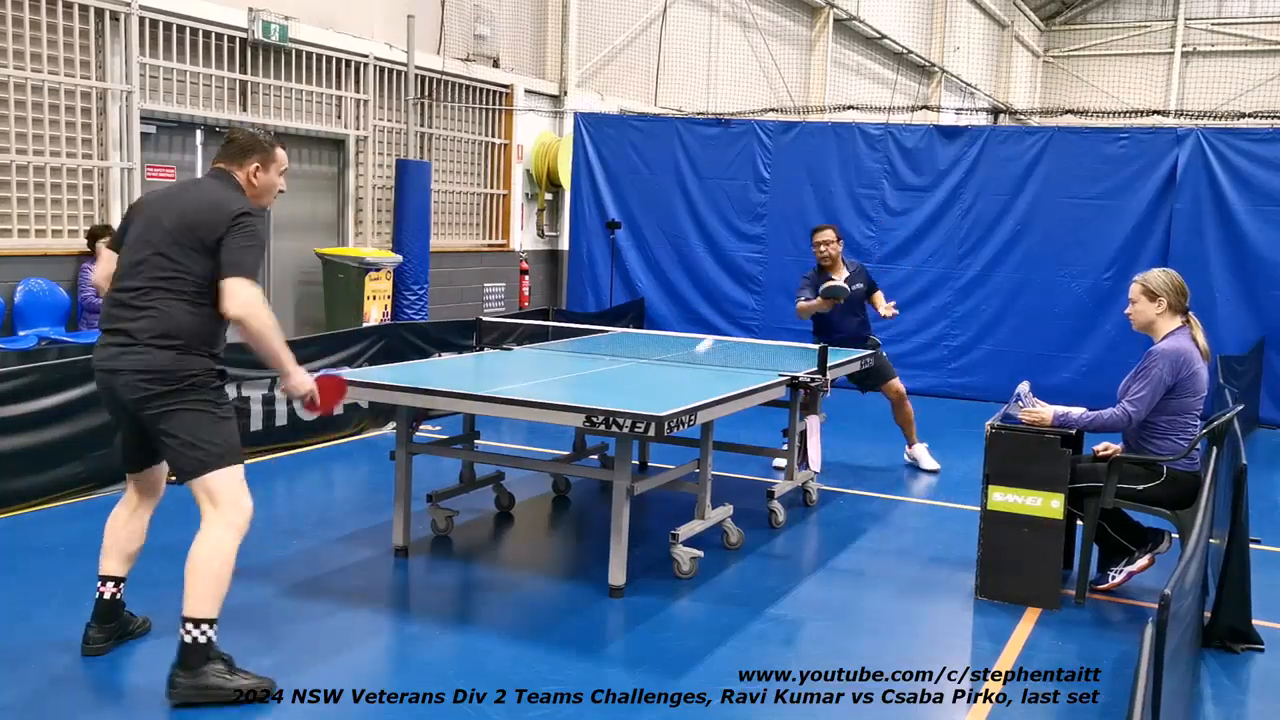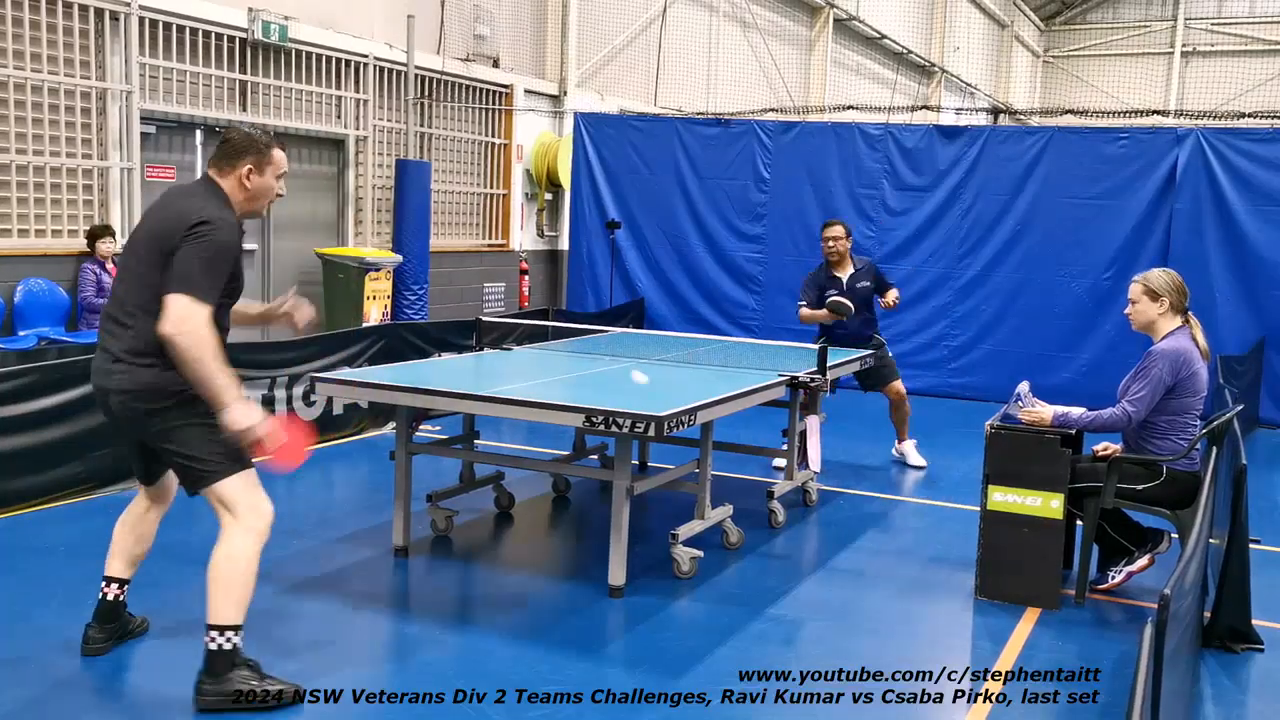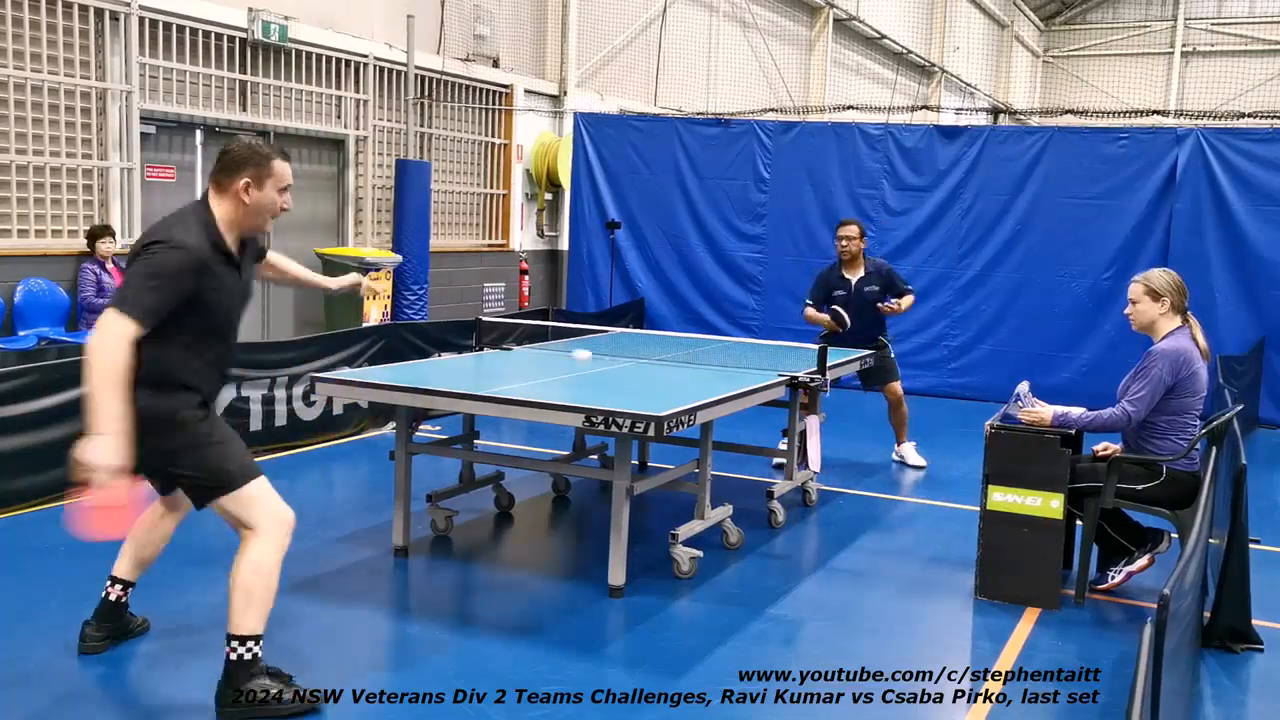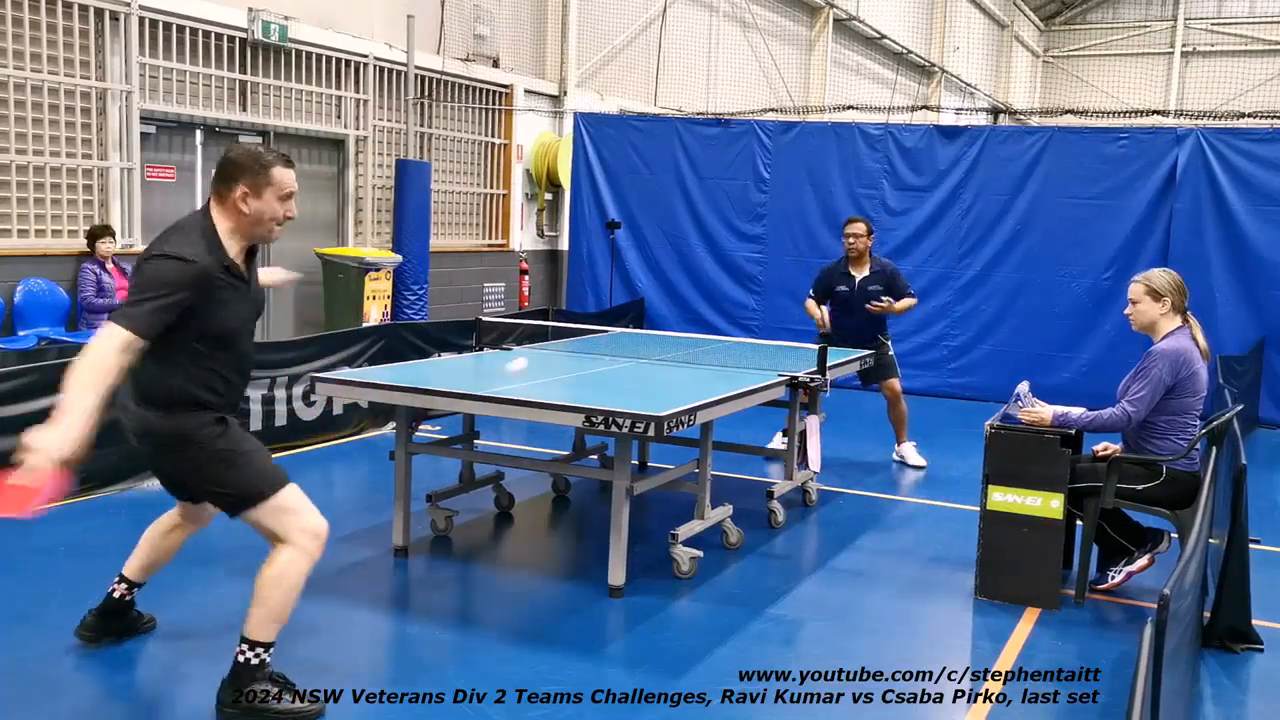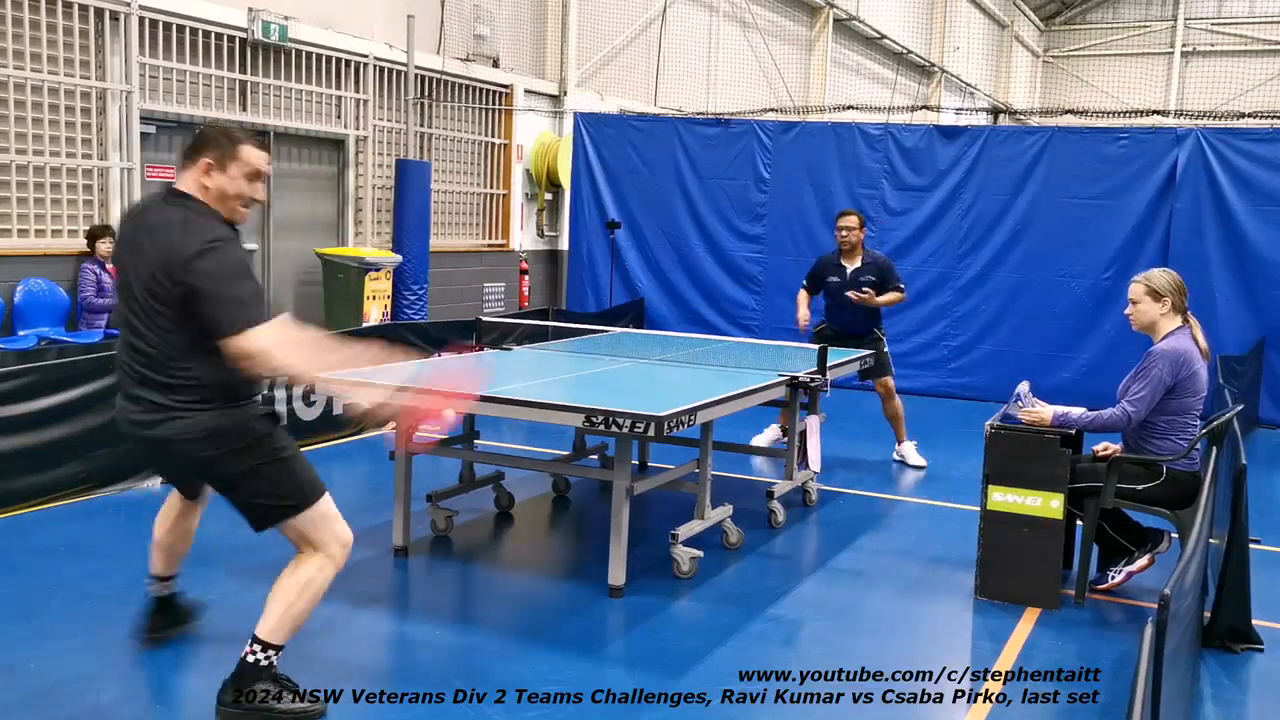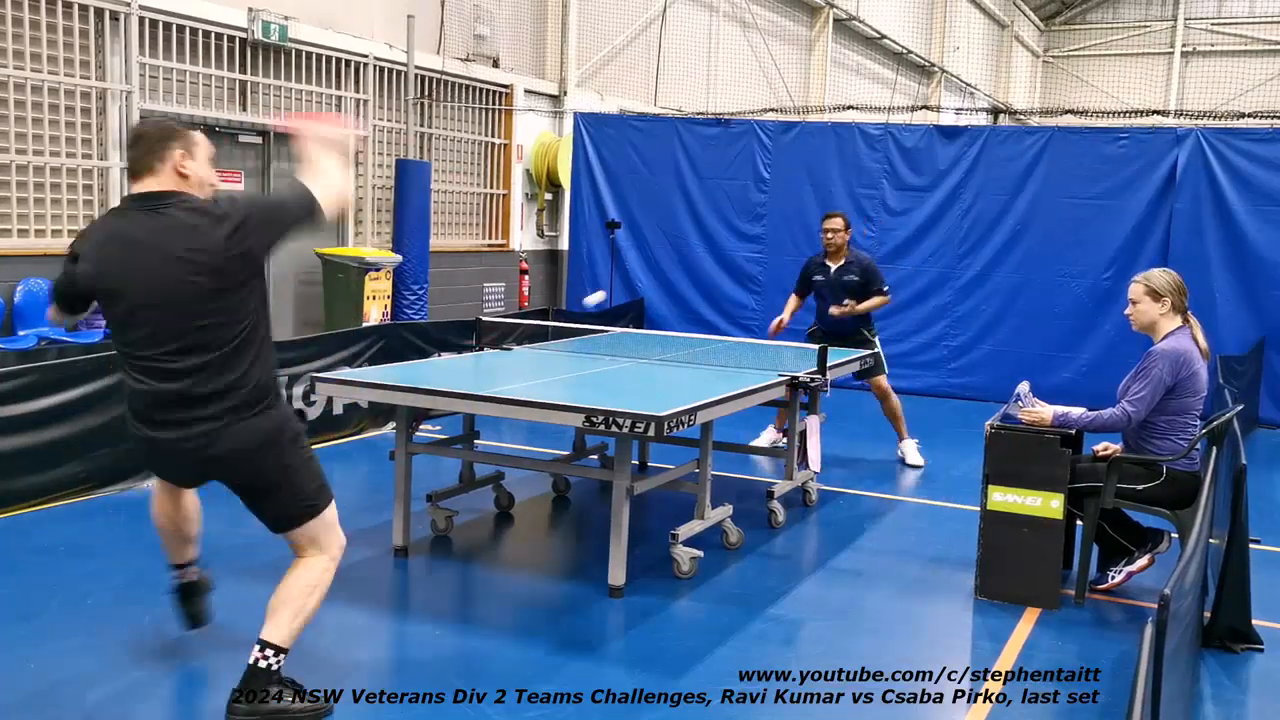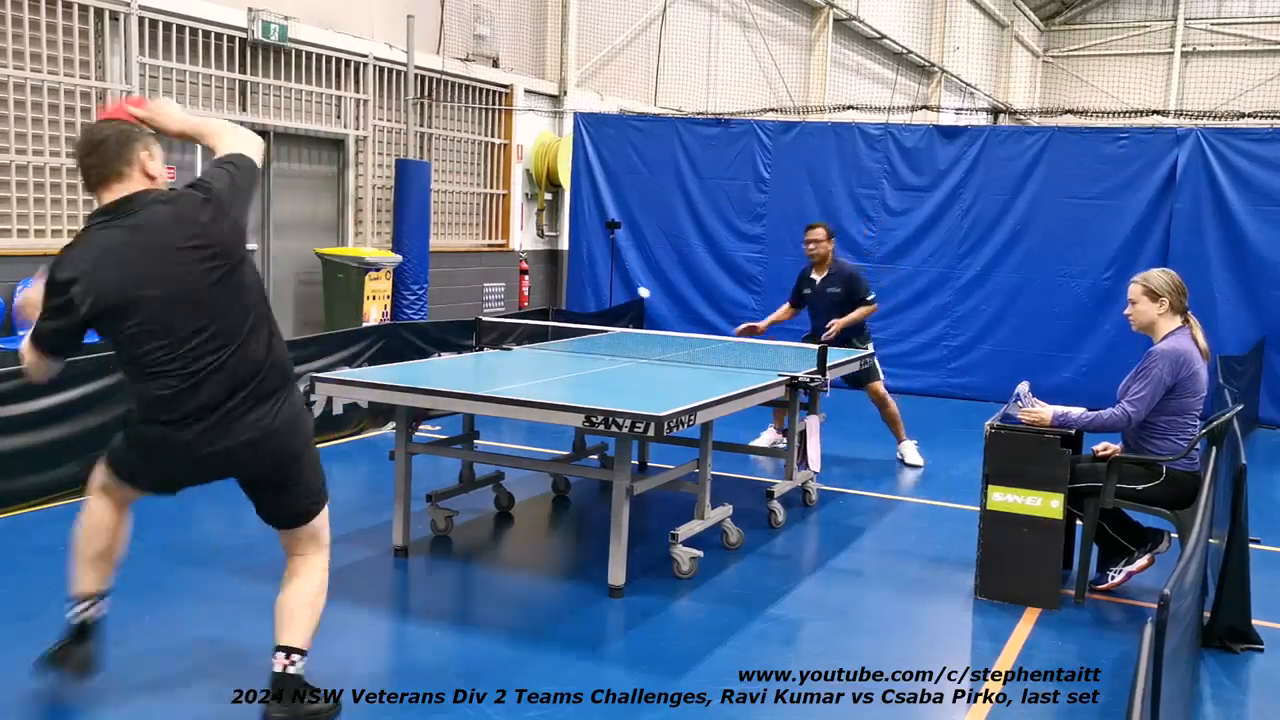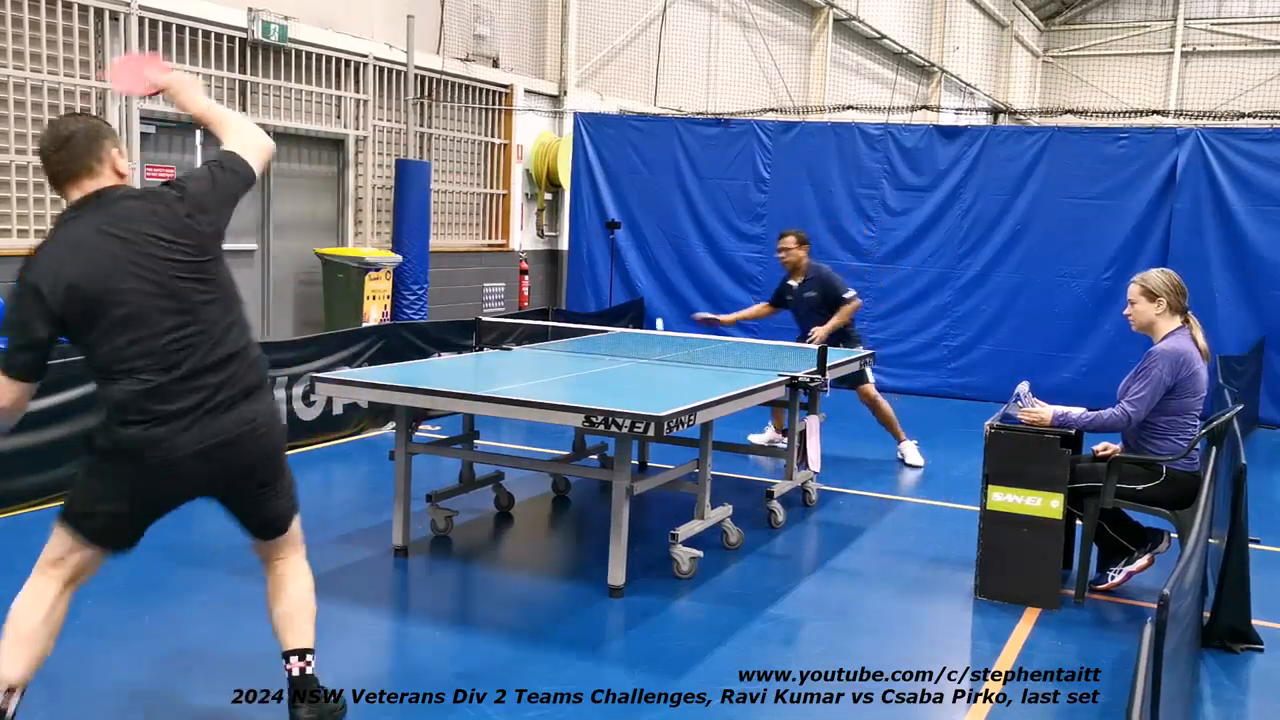
dt=0.1s
person 1, frame 1
left shoulder: (156, 200)
right shoulder: (239, 218)
left elbow: (107, 276)
right elbow: (241, 304)
right wrist: (291, 372)
left hip: (118, 364)
right hip: (171, 373)
left knee: (144, 488)
right knee: (228, 508)
left ankle: (106, 615)
right ankle: (195, 661)
person 1, frame 2
left shoulder: (180, 203)
right shoulder: (213, 228)
right elbow: (182, 325)
left wrist: (269, 313)
right wrist: (232, 404)
left hip: (120, 378)
right hip: (164, 389)
left knee: (157, 494)
right knee: (249, 512)
left ankle: (107, 615)
right ankle: (223, 667)
person 1, frame 3
left shoulder: (230, 233)
right shoulder: (186, 248)
left elbow: (262, 261)
right elbow: (109, 336)
left wrist: (329, 282)
right wrist: (109, 432)
left hip: (170, 402)
right hip: (163, 406)
left knee: (171, 502)
right knee: (270, 523)
left ankle: (108, 617)
person 1, frame 4
left shoulder: (231, 243)
right shoulder: (187, 262)
right elbow: (113, 345)
left wrist: (258, 278)
right wrist: (67, 427)
left hip: (184, 414)
right hip: (189, 424)
left knee: (194, 512)
right knee: (305, 533)
left ankle: (113, 611)
person 1, frame 5
left shoulder: (145, 216)
right shoulder: (208, 247)
right elbow: (260, 348)
left hip: (149, 419)
right hip: (210, 427)
left knee: (188, 493)
right knee: (328, 543)
left ankle: (162, 604)
person 1, frame 6
left shoulder: (95, 244)
right shoulder: (232, 221)
left elbow: (60, 313)
right elbow: (330, 192)
right wrist: (324, 152)
left hip: (161, 431)
right hip: (250, 429)
left knee: (171, 480)
right knee: (324, 548)
left ankle: (189, 589)
person 1, frame 7
left shoulder: (76, 267)
right shoulder: (207, 206)
left elbow: (39, 366)
right elbow: (244, 142)
left wrist: (36, 312)
right wrist: (173, 116)
left hip: (173, 437)
right hip: (273, 420)
left knee: (110, 485)
right knee: (310, 549)
left ankle: (82, 631)
person 1, frame 8
right shoulder: (184, 207)
right elbow: (257, 144)
right wrist: (190, 95)
left hip: (142, 449)
right hip: (244, 428)
left knee: (54, 573)
right knee: (285, 554)
person 2, frame 1
left shoulder: (1168, 353)
right shoulder: (1177, 345)
left elbow: (1127, 416)
left wrist: (1058, 417)
right wrist: (1124, 446)
left hip: (1167, 476)
right hip: (1162, 463)
left knee: (1066, 480)
left ankle: (1142, 543)
right ankle: (1119, 557)
person 2, frame 2
left shoulder: (1167, 353)
right shoulder: (1177, 345)
left elbow: (1127, 416)
left wrist: (1058, 417)
right wrist: (1123, 446)
left hip: (1166, 475)
right hip: (1161, 463)
left knee: (1065, 479)
left ankle: (1142, 543)
right ankle: (1119, 557)
person 2, frame 3
left shoulder: (1167, 353)
right shoulder: (1177, 345)
left elbow: (1127, 415)
left wrist: (1058, 417)
right wrist: (1123, 446)
left hip: (1167, 475)
right hip: (1161, 462)
left knee: (1065, 480)
left ankle: (1142, 542)
right ankle: (1118, 556)
person 2, frame 4
left shoulder: (1167, 353)
right shoulder: (1176, 345)
left elbow: (1126, 415)
left wrist: (1058, 417)
right wrist: (1123, 446)
left hip: (1166, 475)
right hip: (1160, 463)
left knee: (1064, 480)
left ankle: (1142, 542)
right ankle: (1119, 556)
person 2, frame 5
left shoulder: (1168, 353)
right shoulder: (1177, 345)
left elbow: (1127, 415)
left wrist: (1058, 417)
right wrist: (1123, 446)
left hip: (1167, 475)
right hip: (1160, 463)
left knee: (1065, 480)
left ankle: (1142, 542)
right ankle: (1119, 556)
person 2, frame 6
left shoulder: (1167, 353)
right shoulder: (1176, 345)
left elbow: (1126, 415)
left wrist: (1058, 417)
right wrist: (1123, 446)
left hip: (1166, 475)
right hip: (1160, 463)
left knee: (1064, 480)
left ankle: (1141, 542)
right ankle: (1119, 556)
person 2, frame 7
left shoulder: (1168, 353)
right shoulder: (1177, 345)
left elbow: (1127, 416)
left wrist: (1058, 417)
right wrist: (1123, 446)
left hip: (1167, 476)
right hip: (1161, 463)
left knee: (1064, 480)
left ankle: (1142, 542)
right ankle: (1119, 556)
person 2, frame 8
left shoulder: (1167, 354)
right shoulder: (1176, 345)
left elbow: (1126, 416)
left wrist: (1057, 417)
right wrist: (1123, 447)
left hip: (1166, 476)
right hip: (1161, 464)
left knee: (1064, 480)
left ankle: (1141, 543)
right ankle: (1119, 556)
person 3, frame 1
left shoulder: (859, 272)
right shoulder: (811, 280)
left elbow: (873, 291)
right elbow: (801, 309)
left wrist: (882, 307)
right wrist: (816, 305)
left hip: (864, 346)
right hip: (828, 349)
left knee: (898, 393)
left ankle: (914, 448)
person 3, frame 2
left shoulder: (868, 267)
right shoulder: (816, 278)
left elbow: (889, 289)
right elbow: (802, 314)
left wrist: (890, 299)
right wrist: (820, 315)
left hip: (868, 344)
right hip: (830, 346)
left knee: (898, 393)
left ankle: (904, 445)
person 3, frame 3
left shoulder: (883, 271)
right shoulder: (827, 276)
left elbow: (909, 296)
right elbow: (809, 310)
left wrist: (900, 308)
right wrist: (821, 319)
left hip: (874, 345)
right hip: (835, 344)
left knee: (896, 394)
left ankle: (903, 447)
right ankle: (790, 443)
person 3, frame 4
left shoulder: (887, 270)
right shoulder: (831, 271)
left elbow: (910, 299)
right elbow: (811, 300)
left wrist: (892, 309)
right wrist: (817, 313)
left hip: (873, 343)
right hip: (834, 341)
left knee: (894, 391)
left ankle: (903, 447)
right ankle: (785, 437)
person 3, frame 5
left shoulder: (879, 262)
right shoulder: (823, 263)
left elbow: (899, 294)
right elbow: (806, 290)
left wrist: (875, 301)
right wrist: (803, 310)
left hip: (868, 336)
right hip: (829, 334)
left knee: (887, 388)
left ankle: (904, 445)
right ankle: (779, 429)
person 3, frame 6
left shoulder: (865, 262)
right shoulder: (813, 265)
left elbow: (884, 297)
right elbow: (798, 294)
left wrist: (856, 309)
right wrist: (786, 315)
left hip: (859, 336)
right hip: (824, 334)
left knee: (881, 387)
left ankle: (905, 443)
right ankle: (776, 431)
person 3, frame 7
left shoulder: (847, 273)
right shoulder: (805, 276)
left elbow: (871, 305)
right elbow: (792, 306)
left wrist: (843, 323)
right wrist: (765, 323)
left hip: (852, 342)
right hip: (818, 340)
left knee: (878, 392)
left ankle: (904, 444)
right ankle: (776, 433)
person 3, frame 8
left shoulder: (823, 276)
right shoulder: (786, 284)
left elbow: (853, 303)
right elbow: (768, 307)
left wrist: (827, 329)
right wrist: (728, 318)
left hip: (842, 344)
right hip: (808, 344)
left knee: (868, 393)
left ankle: (905, 444)
right ankle: (776, 432)
